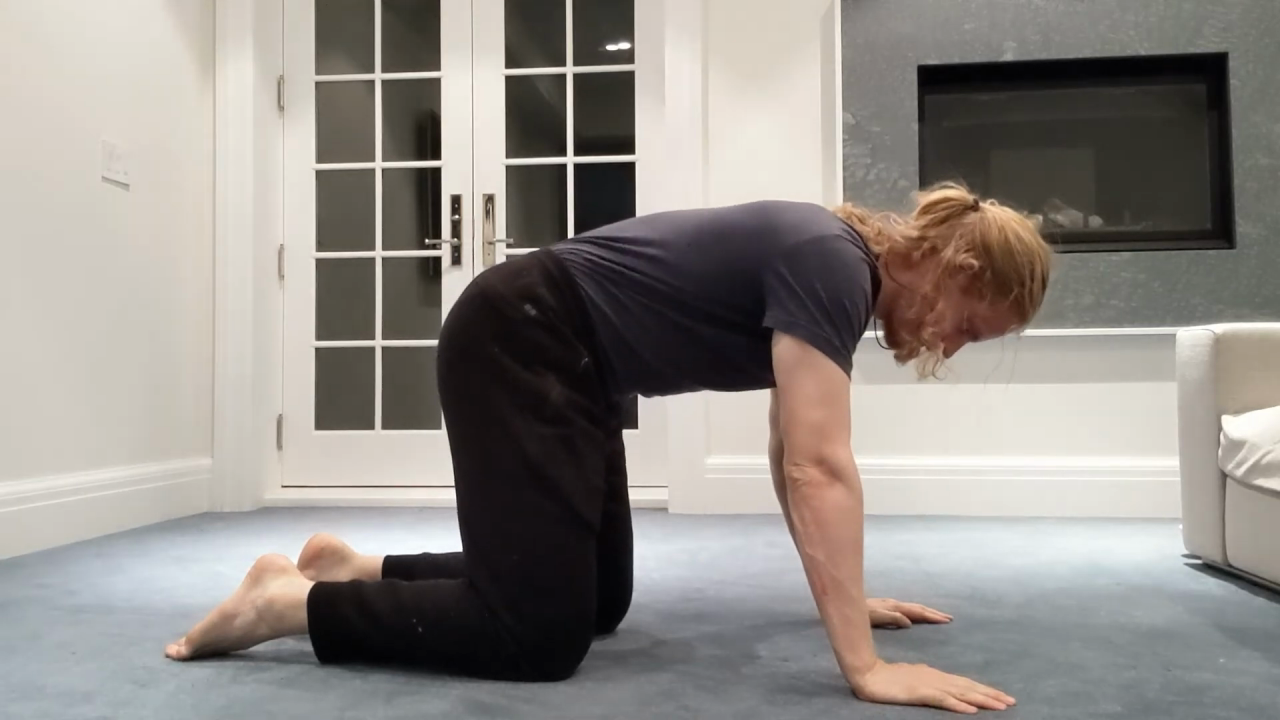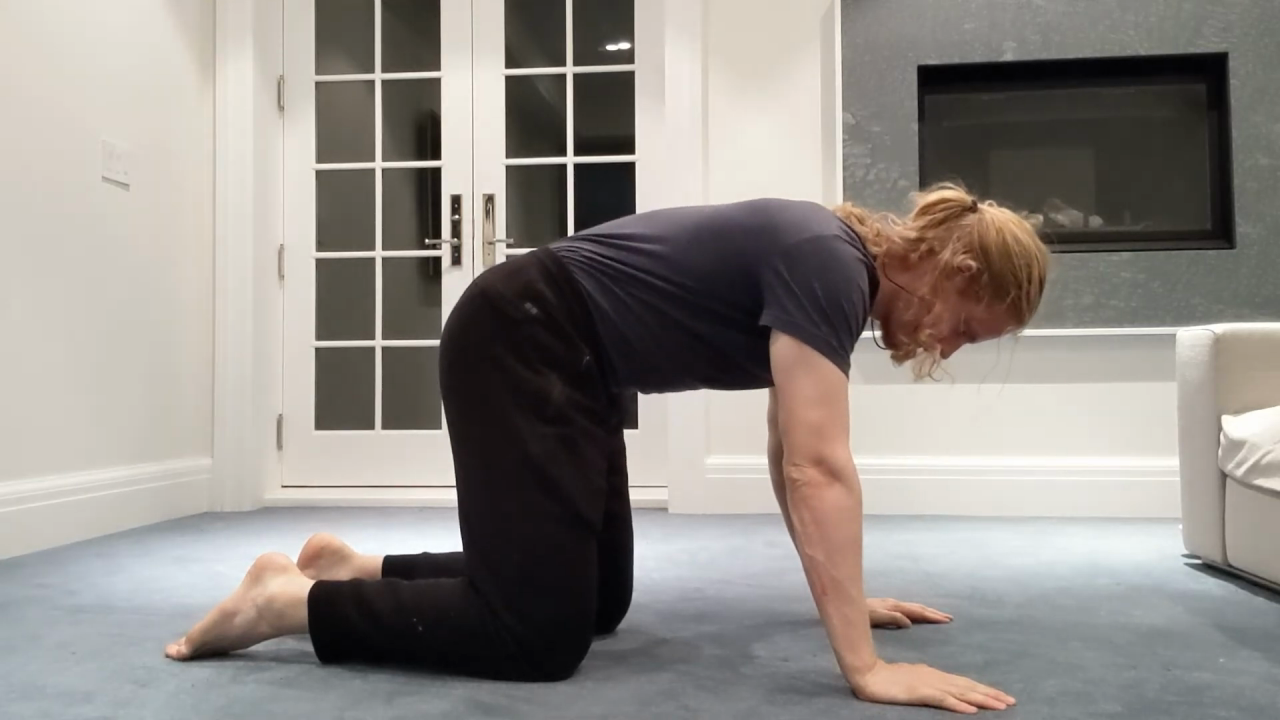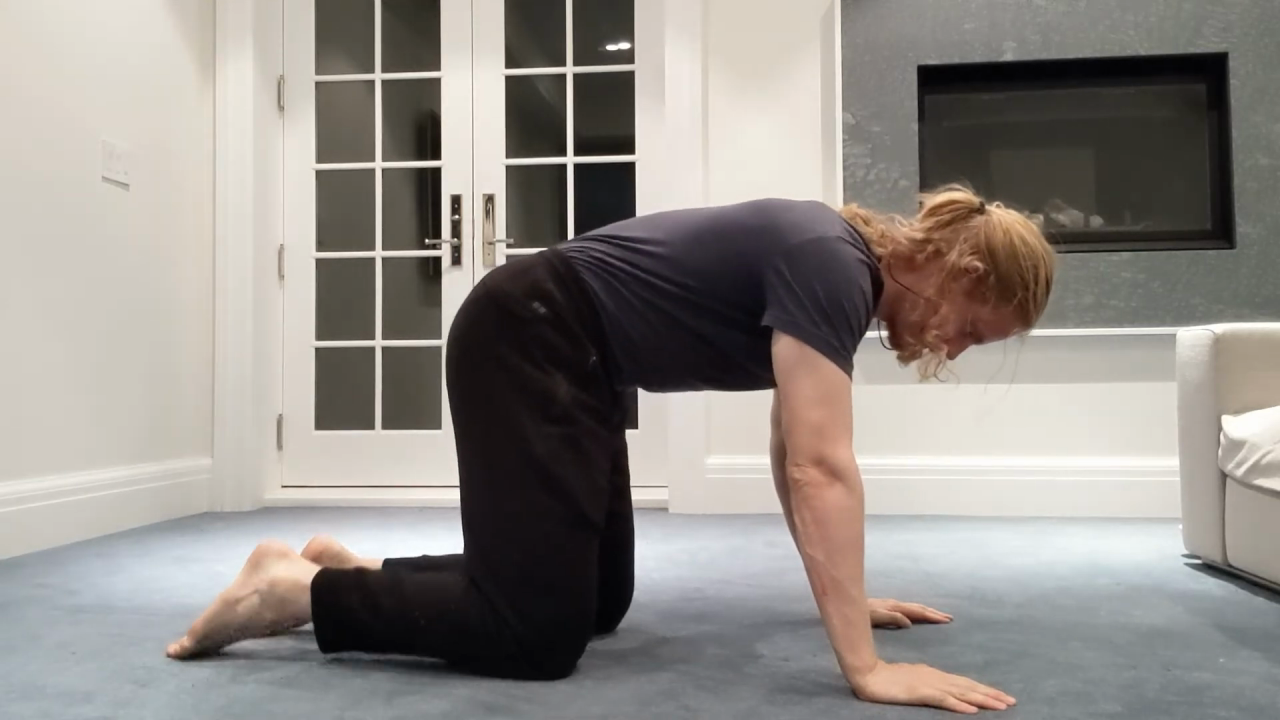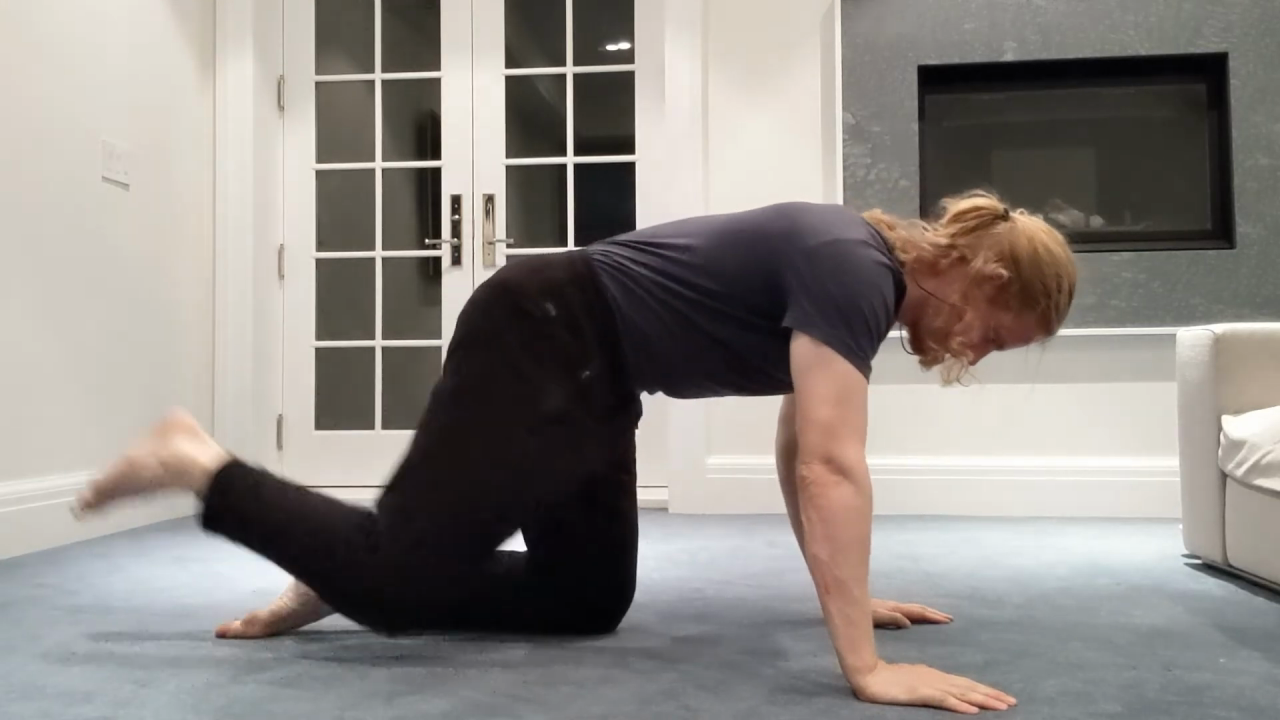
dt=0.4s
person 1, frame 1
left shoulder: (836, 272)
right shoulder: (830, 265)
left elbow: (792, 455)
right elbow: (820, 469)
left wrist: (848, 598)
left hip: (564, 360)
right hip: (515, 344)
left knee: (598, 598)
right knee: (543, 632)
left ankle: (352, 567)
right ankle: (287, 598)
person 1, frame 2
left shoulder: (836, 273)
right shoulder: (827, 264)
left elbow: (791, 456)
right elbow: (820, 470)
left wrist: (846, 598)
left hip: (567, 360)
right hip: (518, 343)
left knee: (598, 600)
right knee: (542, 631)
left ankle: (354, 568)
right ankle: (290, 599)
person 1, frame 3
left shoulder: (843, 276)
right shoulder: (829, 266)
left elbow: (792, 454)
right elbow: (821, 469)
left wrist: (842, 594)
left hip: (574, 363)
right hip: (526, 344)
left knee: (596, 602)
right knee: (536, 633)
left ankle: (349, 569)
right ankle: (299, 585)
person 1, frame 4
left shoulder: (859, 275)
right shoulder: (850, 271)
left elbow: (798, 453)
right elbow: (831, 469)
left wrist: (844, 595)
left hip: (583, 372)
right hip: (542, 340)
left knee: (588, 601)
right knee: (397, 570)
left ankle: (339, 583)
right ankle: (193, 467)
